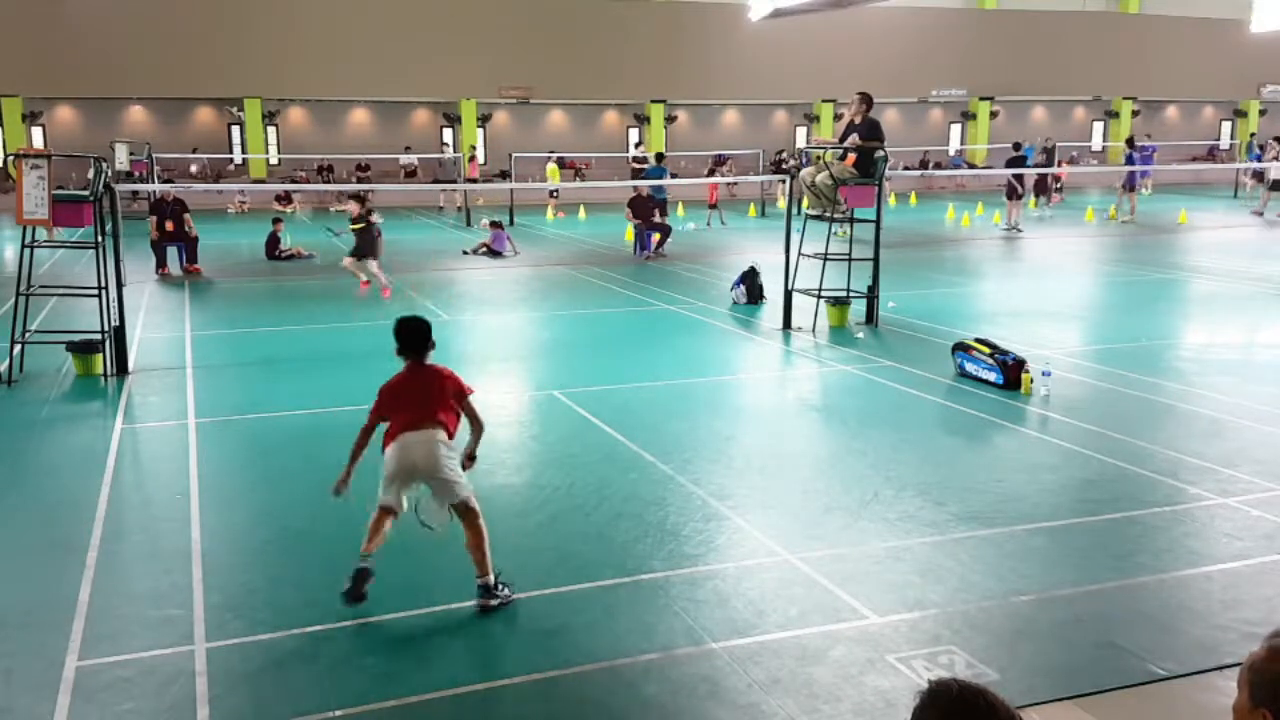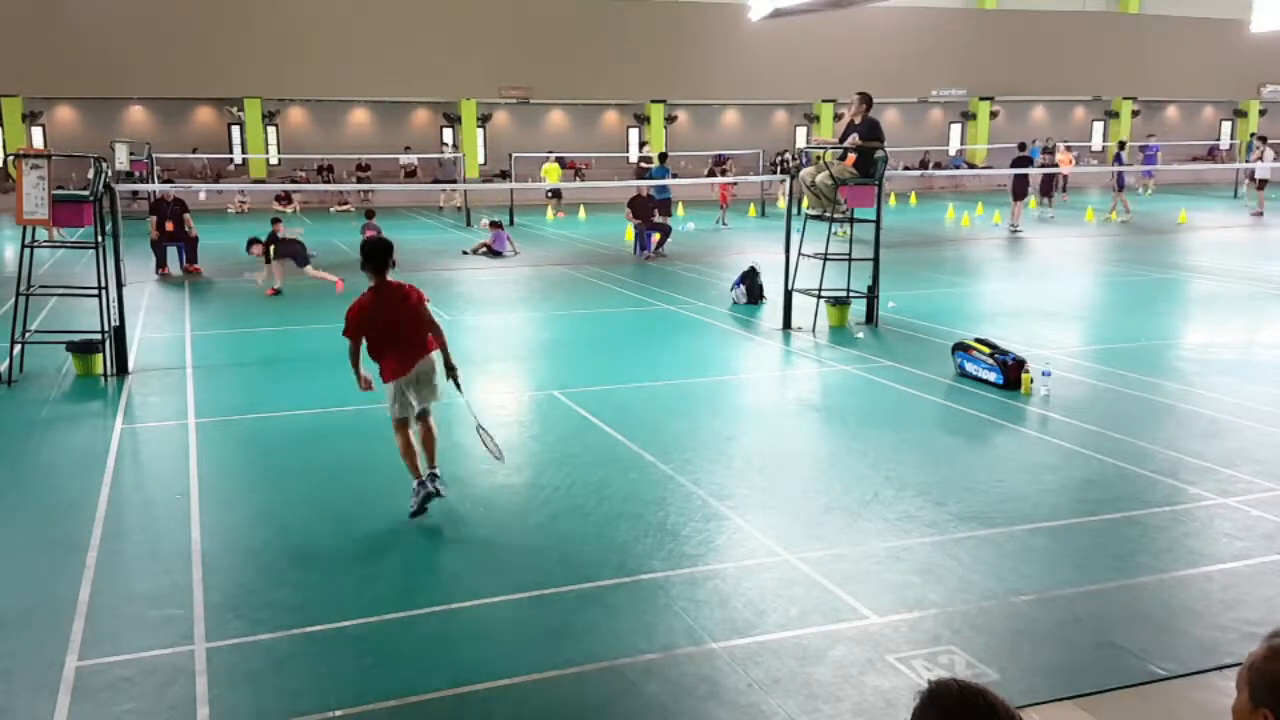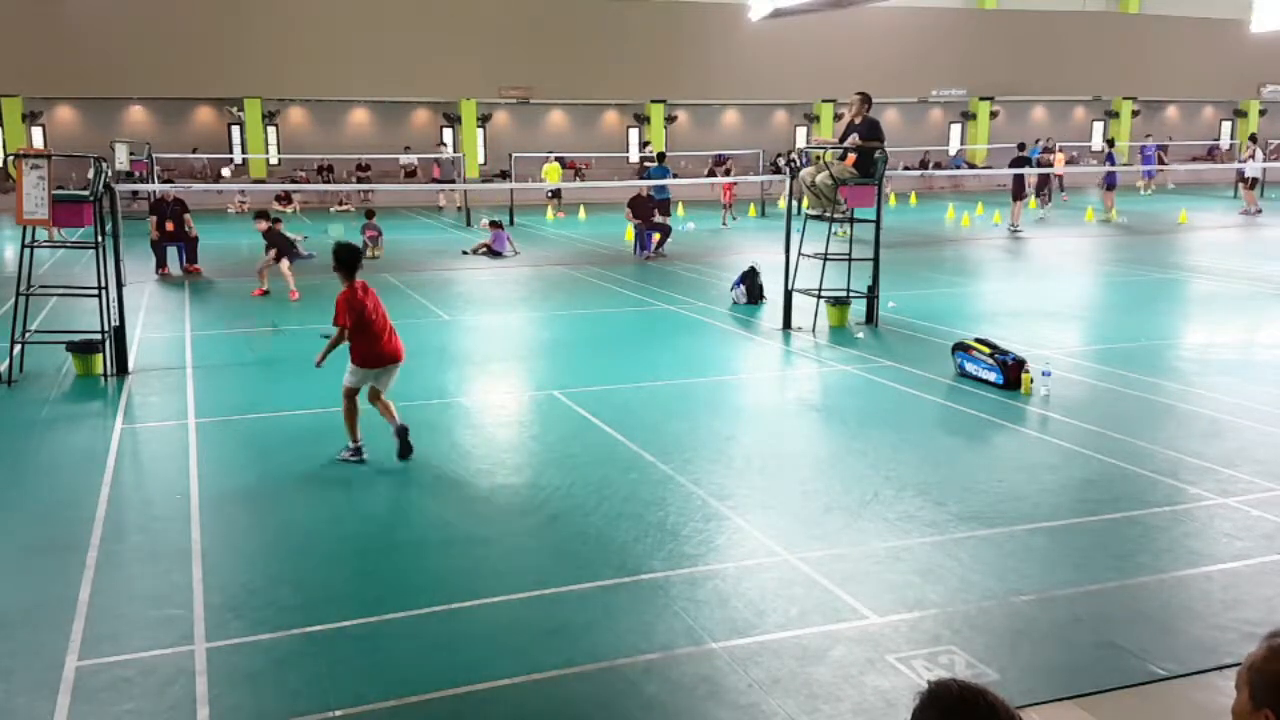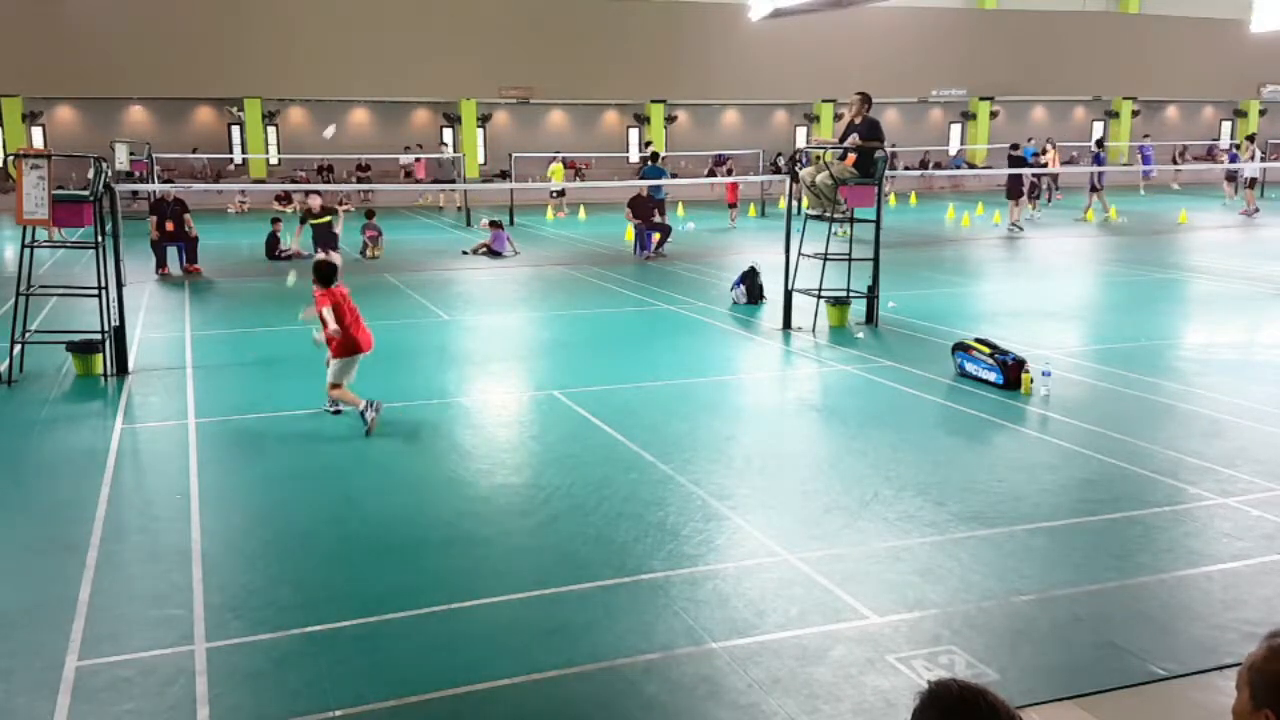
dt=0.4s
person 1, frame 1
left shoulder: (390, 387)
right shoulder: (447, 378)
left elbow: (367, 431)
right elbow: (476, 423)
left wrist: (347, 473)
right wrist: (471, 451)
left hip: (398, 450)
right hip: (435, 445)
left knee: (385, 513)
right knee: (471, 516)
left ankle: (364, 563)
right ankle: (488, 588)
person 1, frame 2
left shoulder: (359, 307)
right shoulder: (410, 293)
left elbow: (354, 349)
right elbow: (434, 327)
left wrist: (359, 375)
right wrist: (448, 361)
left hip: (396, 371)
right hip: (424, 360)
left knee: (402, 430)
right knee: (424, 417)
left ankle: (421, 485)
right ankle: (433, 475)
person 1, frame 3
left shoulder: (345, 299)
right shoulder: (365, 288)
left elbow: (342, 335)
left wrist: (322, 355)
left hip: (367, 356)
right hip: (394, 353)
left knee: (349, 395)
right knee: (377, 397)
left ankle: (356, 448)
right ankle: (398, 427)
person 1, frame 4
left shoulder: (321, 297)
right shoulder: (341, 291)
left elbow: (326, 311)
left wrist: (331, 326)
left hip: (347, 346)
right hip: (364, 341)
left knee: (334, 391)
left ankle: (366, 406)
right ankle: (334, 403)
